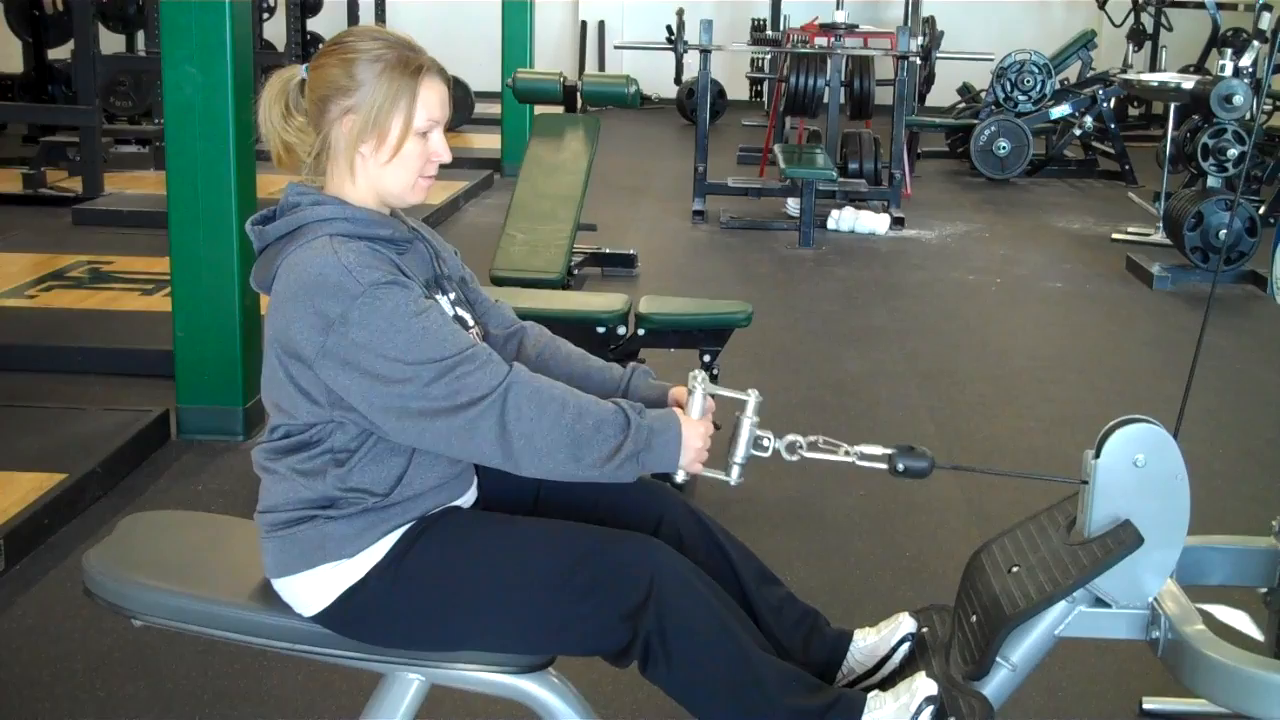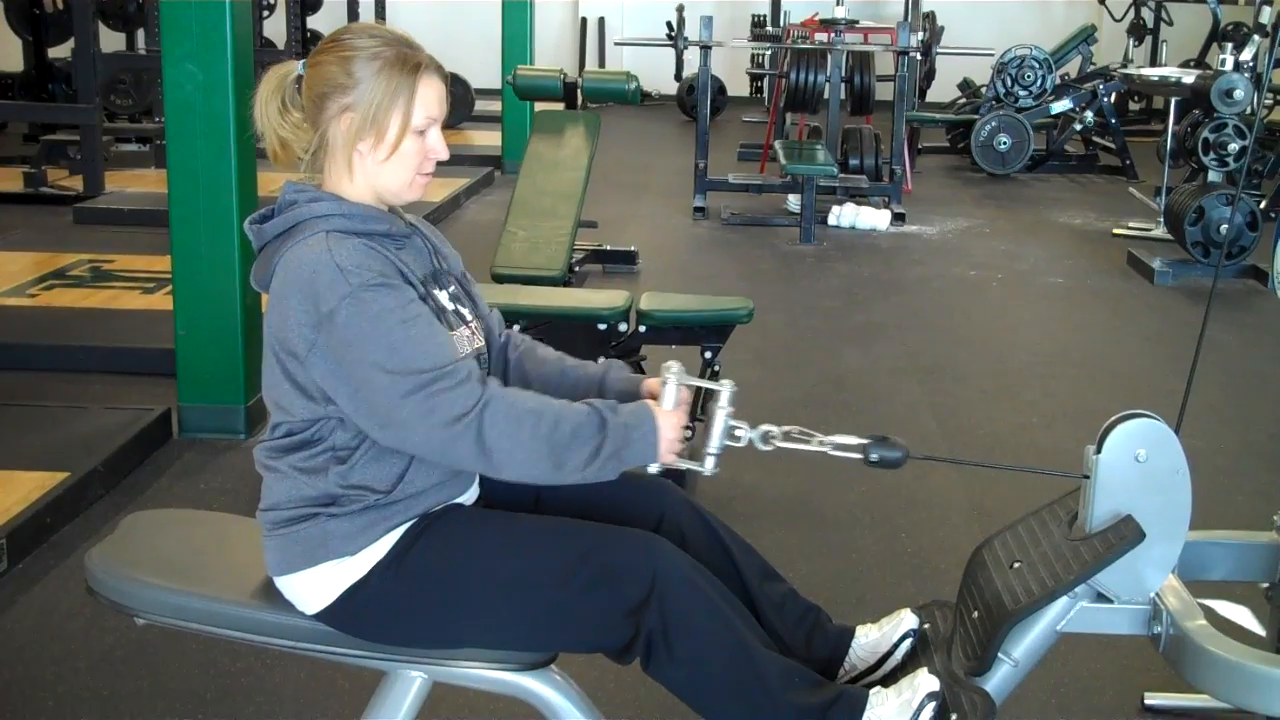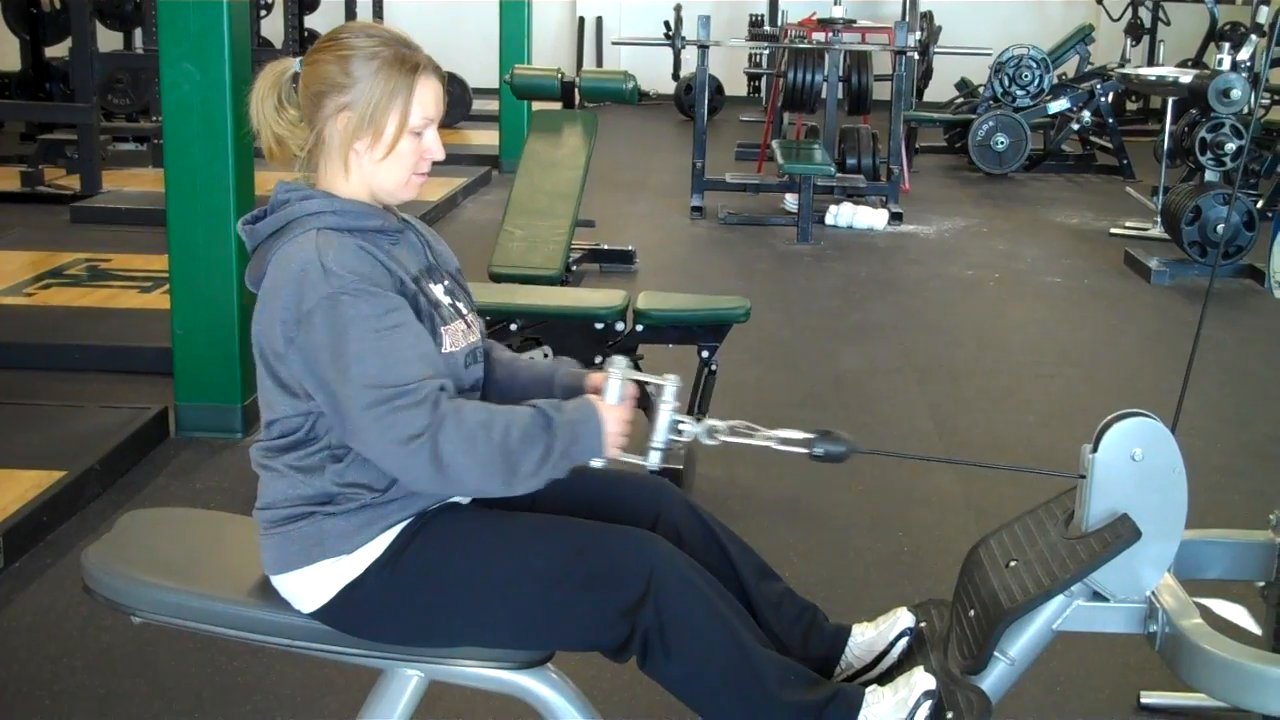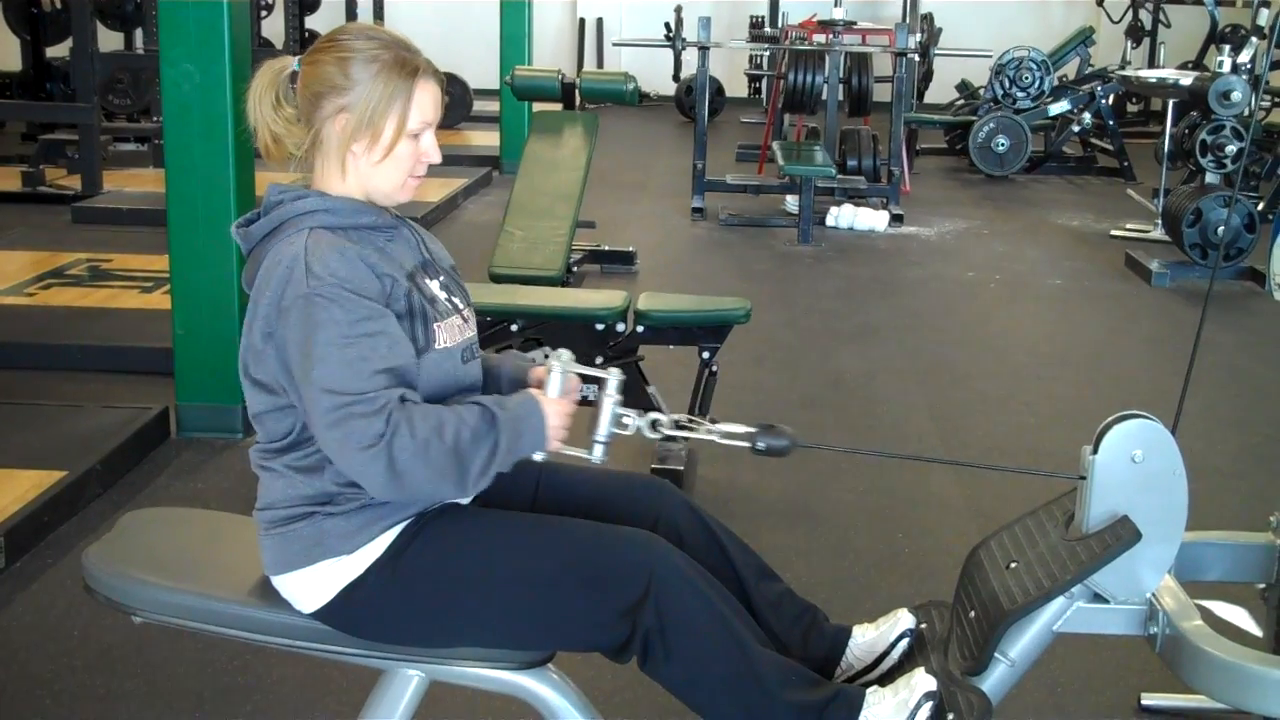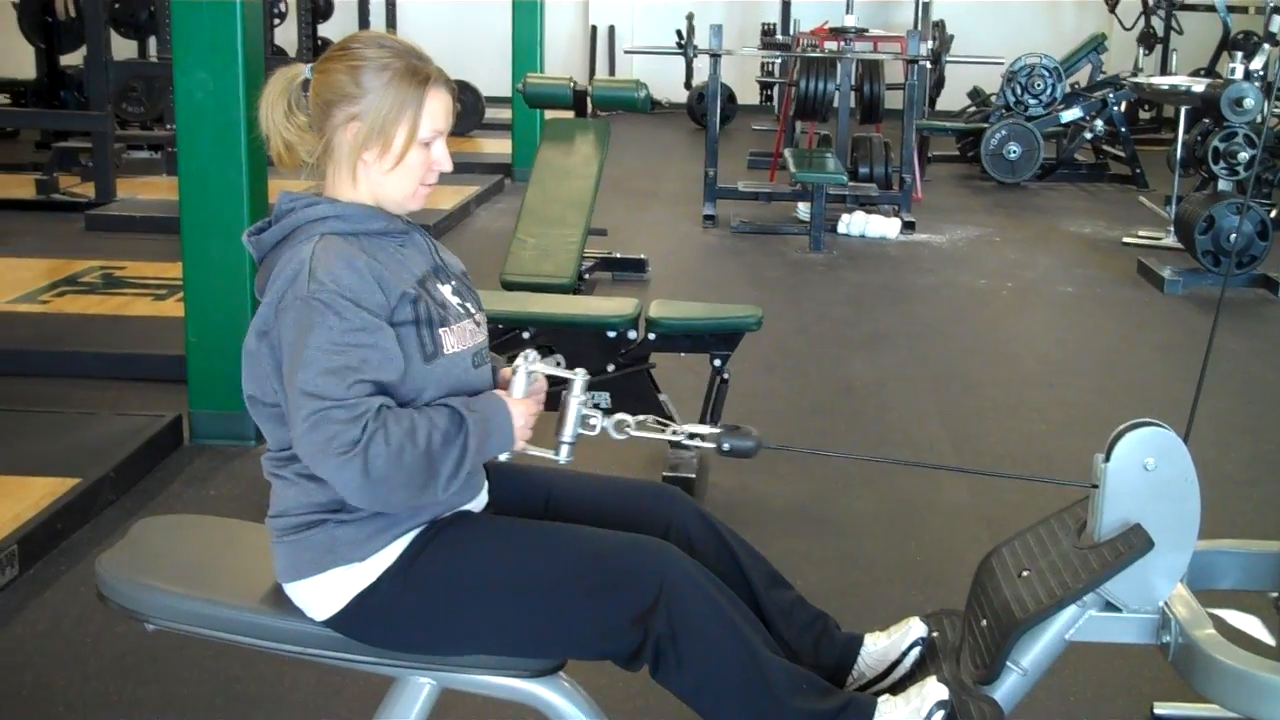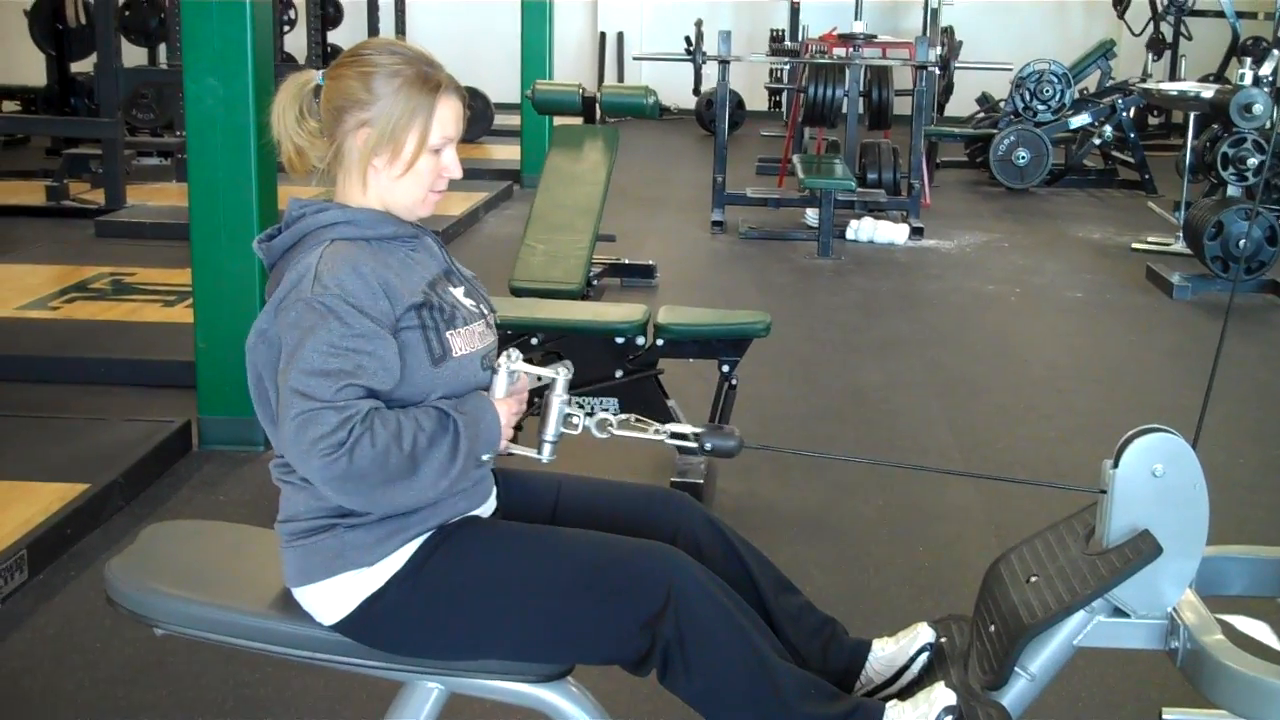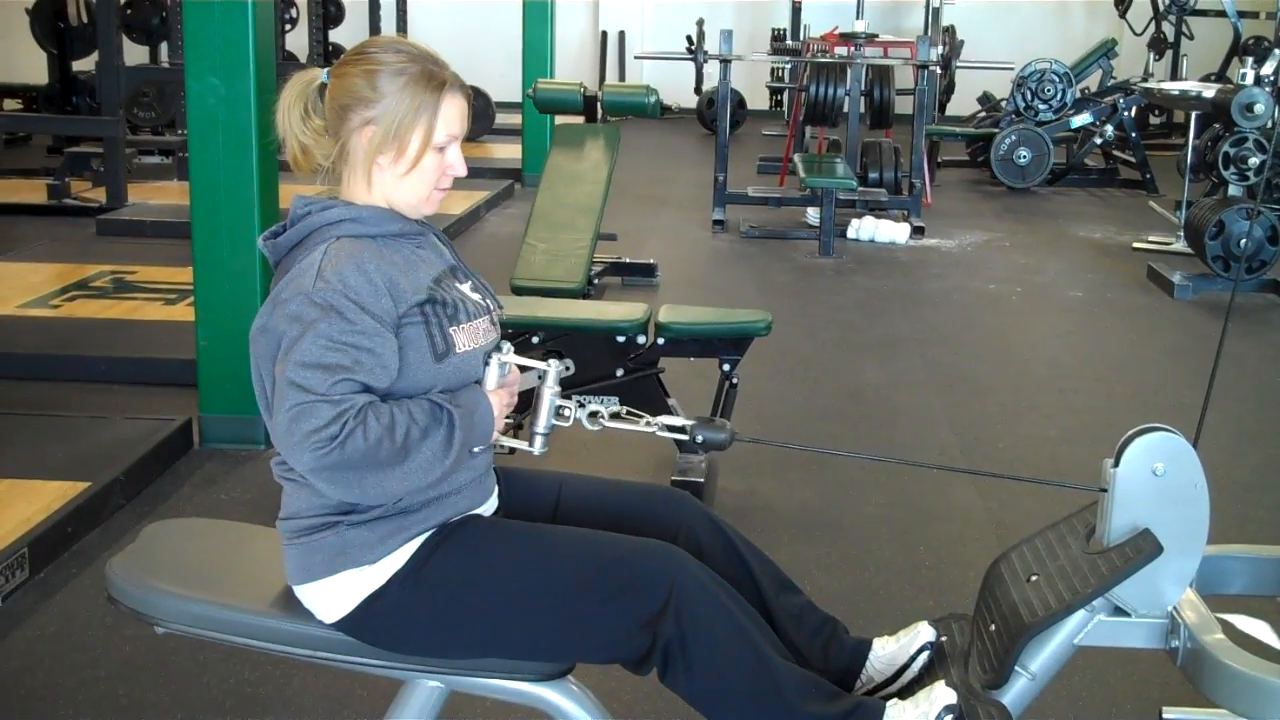
dt=0.2s
person 1, frame 1
left shoulder: (398, 237)
right shoulder: (336, 275)
left elbow: (510, 345)
right elbow: (492, 405)
left wrist: (646, 392)
right wrist: (657, 436)
left hip: (431, 491)
right hip: (361, 556)
left knee: (651, 510)
right knee: (640, 579)
left ankle: (822, 656)
person 1, frame 2
left shoulder: (398, 235)
right shoulder: (333, 272)
left elbow: (496, 355)
right elbow: (468, 421)
left wrist: (623, 388)
right wrist: (631, 429)
left hip: (431, 489)
right hip: (363, 553)
left knee: (654, 506)
right knee: (642, 576)
left ankle: (823, 651)
person 1, frame 3
left shoulder: (393, 233)
right shoulder: (326, 270)
left elbow: (462, 367)
right elbow: (422, 437)
left wrist: (571, 385)
right wrist: (579, 425)
left hip: (425, 496)
right hip: (360, 551)
left knee: (649, 505)
right knee: (637, 571)
left ankle: (819, 649)
person 1, frame 4
left shoulder: (383, 232)
right shoulder: (319, 271)
right elbow: (378, 445)
left wrist: (517, 379)
right wrist: (522, 420)
left hip: (432, 496)
right hip: (360, 550)
left knee: (650, 505)
right knee: (640, 571)
left ankle: (820, 650)
person 1, frame 5
left shoulder: (391, 239)
right shoulder: (327, 277)
right elbow: (353, 453)
left wrist: (501, 387)
right wrist: (492, 422)
left hip: (446, 500)
right hip: (372, 558)
left knee: (661, 511)
right knee: (651, 579)
left ankle: (833, 659)
person 1, frame 6
left shoulder: (402, 245)
right shoulder: (333, 282)
right elbow: (336, 452)
left wrist: (501, 393)
right wrist: (479, 424)
left hip: (453, 504)
right hip: (381, 564)
left knee: (671, 518)
right knee: (659, 587)
person 1, frame 7
left shoulder: (406, 241)
right shoulder: (336, 279)
right elbow: (325, 442)
left wrist: (499, 386)
right wrist: (473, 417)
left hip: (455, 501)
right hip: (384, 561)
left knee: (671, 516)
right knee: (660, 585)
left ankle: (841, 662)
